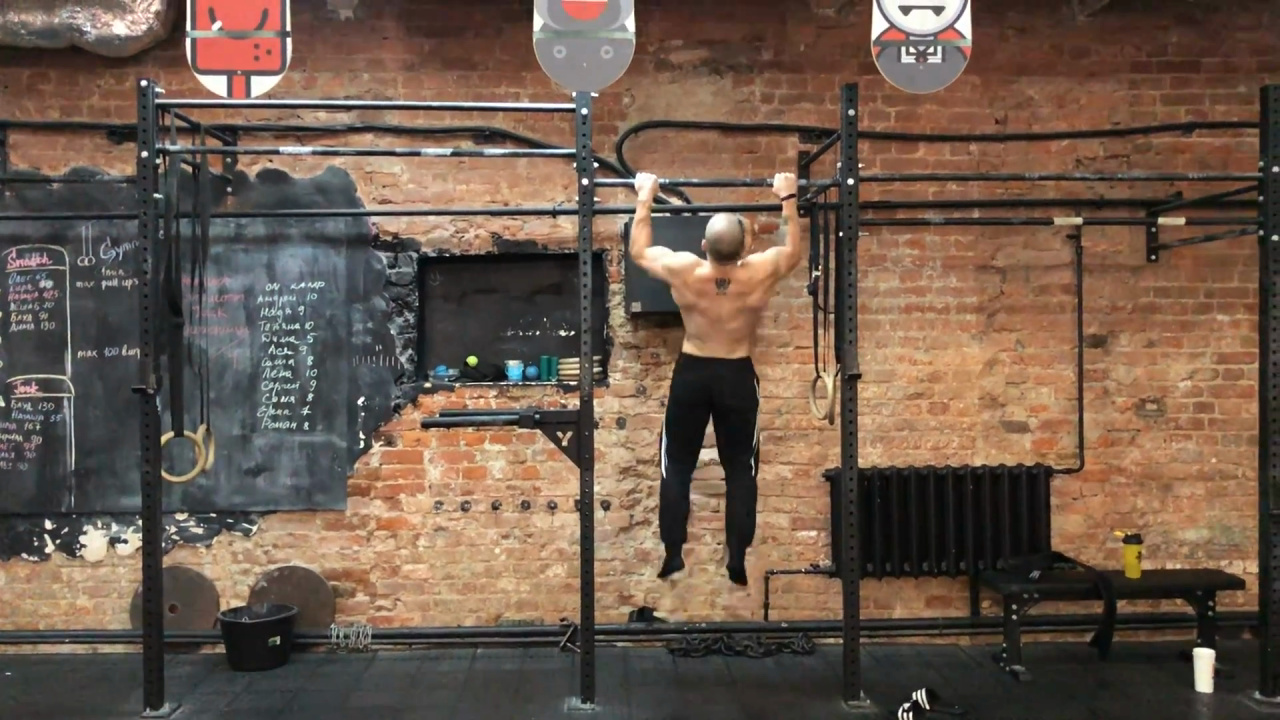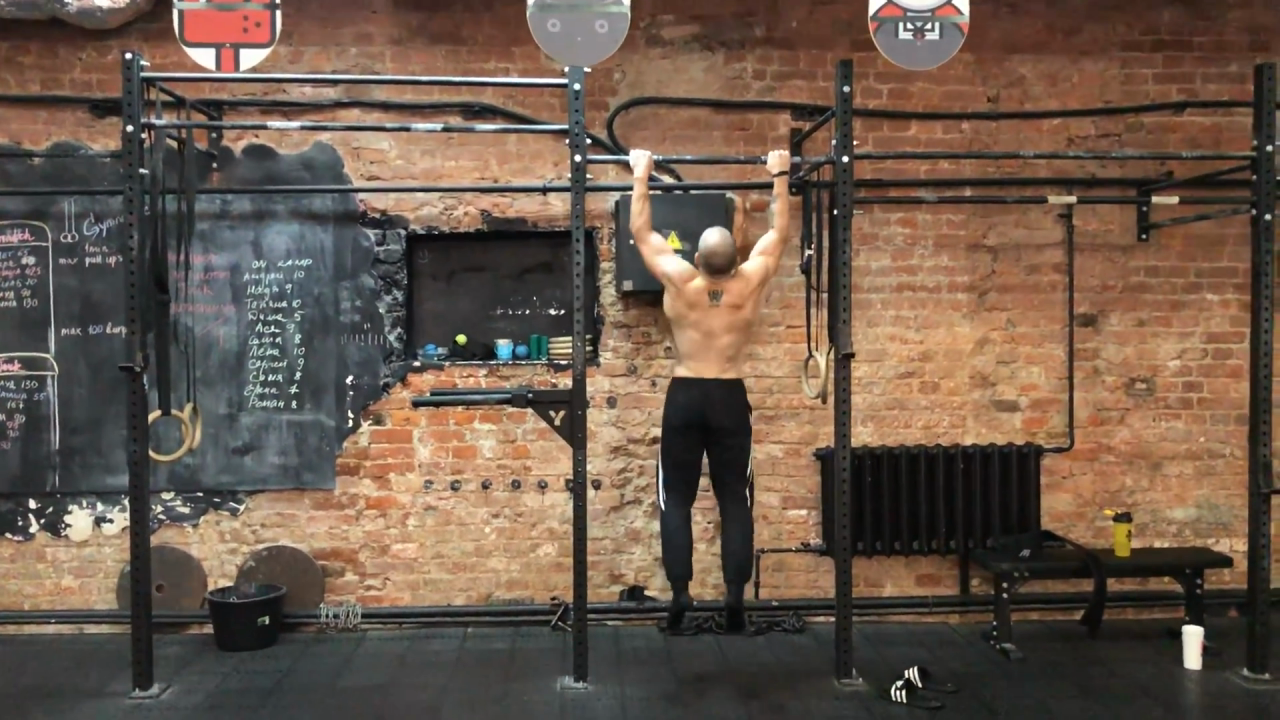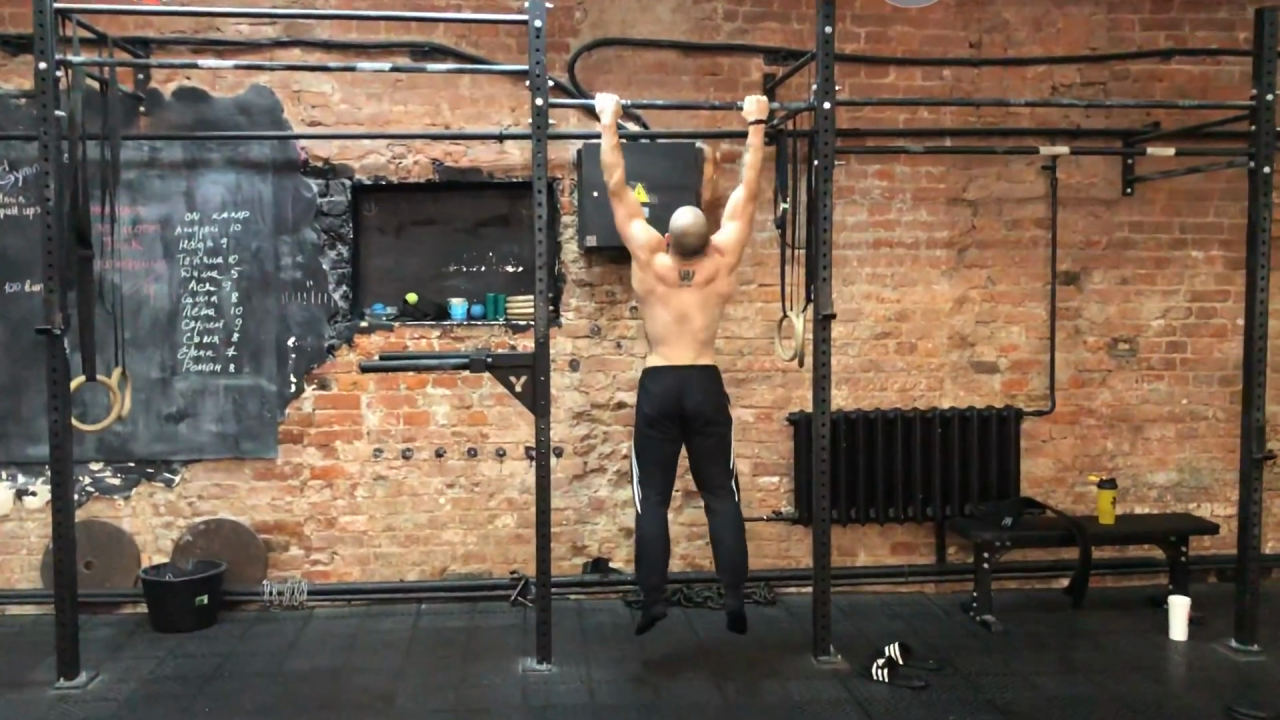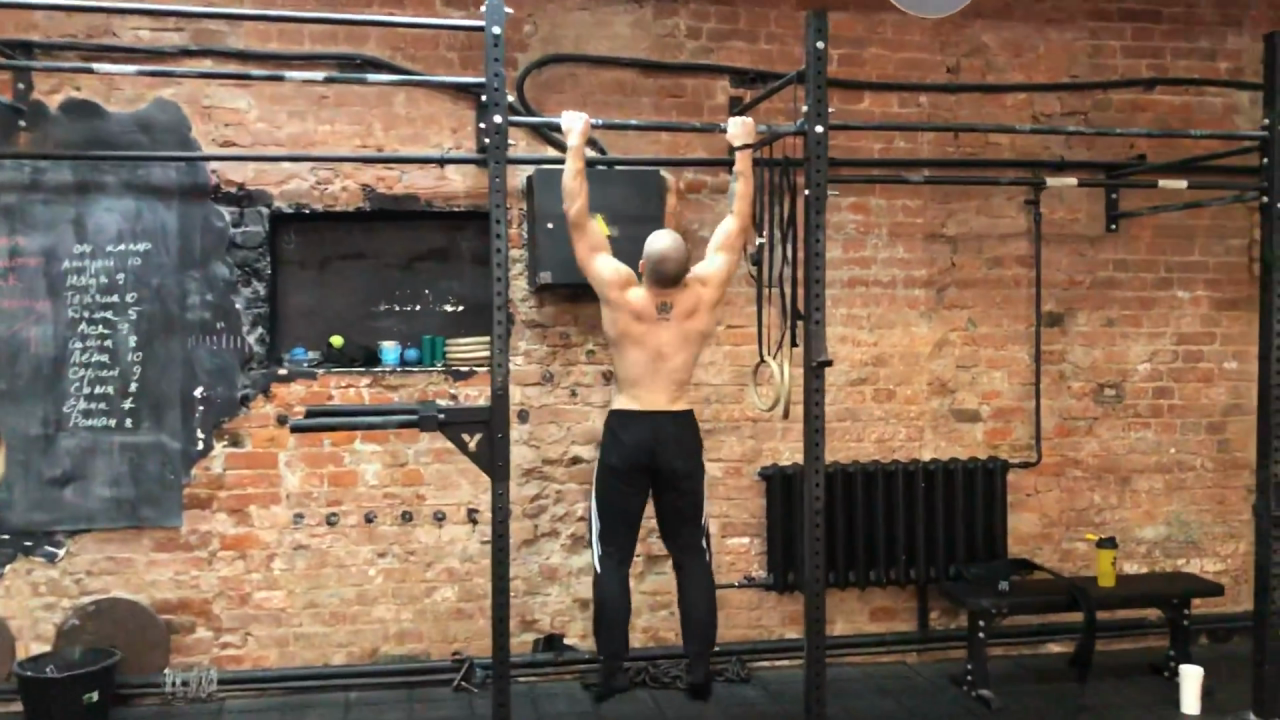
dt=1s
person 1, frame 1
left shoulder: (684, 271)
right shoulder: (761, 272)
left elbow: (638, 251)
right elbow: (795, 251)
left hip: (691, 374)
right hip: (738, 377)
left knee: (676, 467)
right knee: (740, 469)
right ankle: (737, 558)
person 1, frame 2
left shoulder: (678, 283)
right shoulder: (751, 284)
left elbow: (641, 231)
right elbow: (778, 231)
left wrist: (640, 175)
right wrist: (780, 175)
left hip: (684, 398)
right hip: (729, 399)
left knee: (676, 501)
right knee: (735, 502)
left ankle: (680, 591)
right ankle: (734, 595)
person 1, frame 3
left shoulder: (647, 260)
right shoulder: (723, 262)
left elbow: (616, 188)
right elbow: (747, 191)
left wrist: (609, 122)
right wrist: (756, 124)
left hip: (658, 388)
right hip: (706, 387)
left knee: (651, 500)
right knee: (721, 497)
left ankle: (653, 600)
right ankle: (734, 598)
person 1, frame 4
left shoulder: (618, 293)
right shoulder: (705, 294)
left elbow: (577, 216)
right elbow: (739, 221)
left wrist: (576, 142)
right wrist: (743, 148)
left hip: (625, 435)
right hip: (680, 435)
left knee: (612, 561)
right knee: (691, 557)
left ankle: (613, 673)
right ankle: (699, 671)
